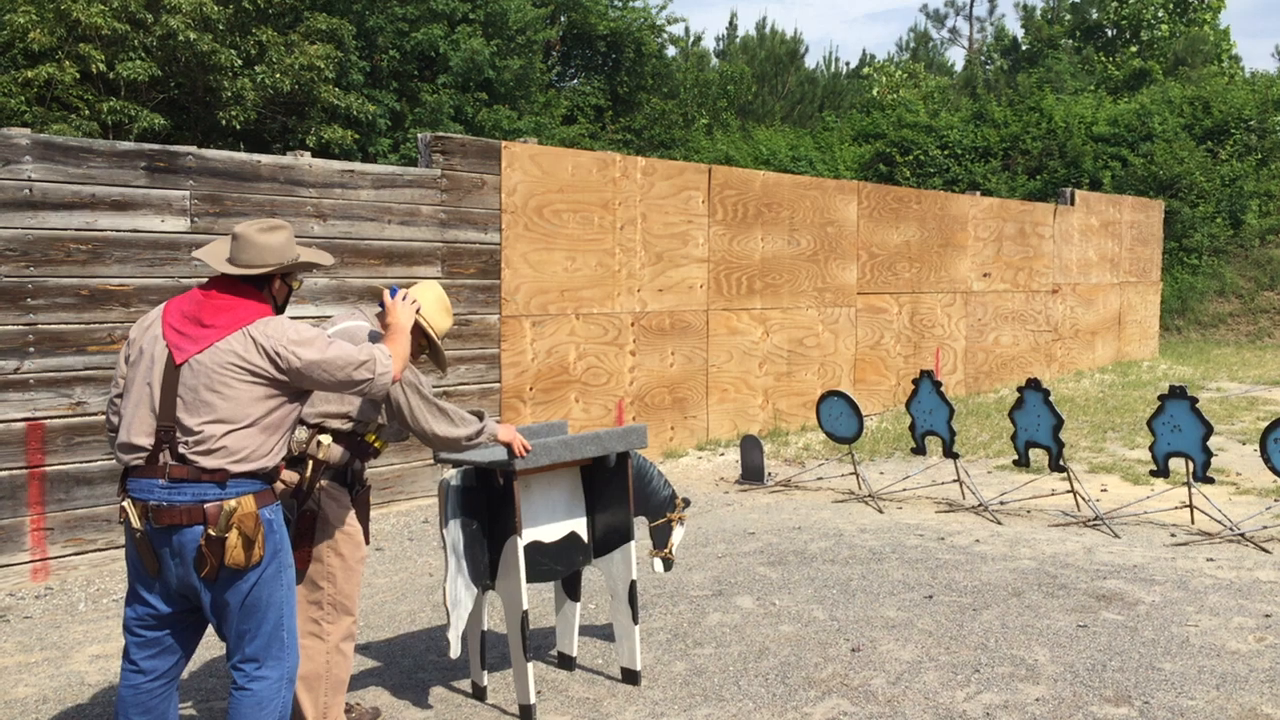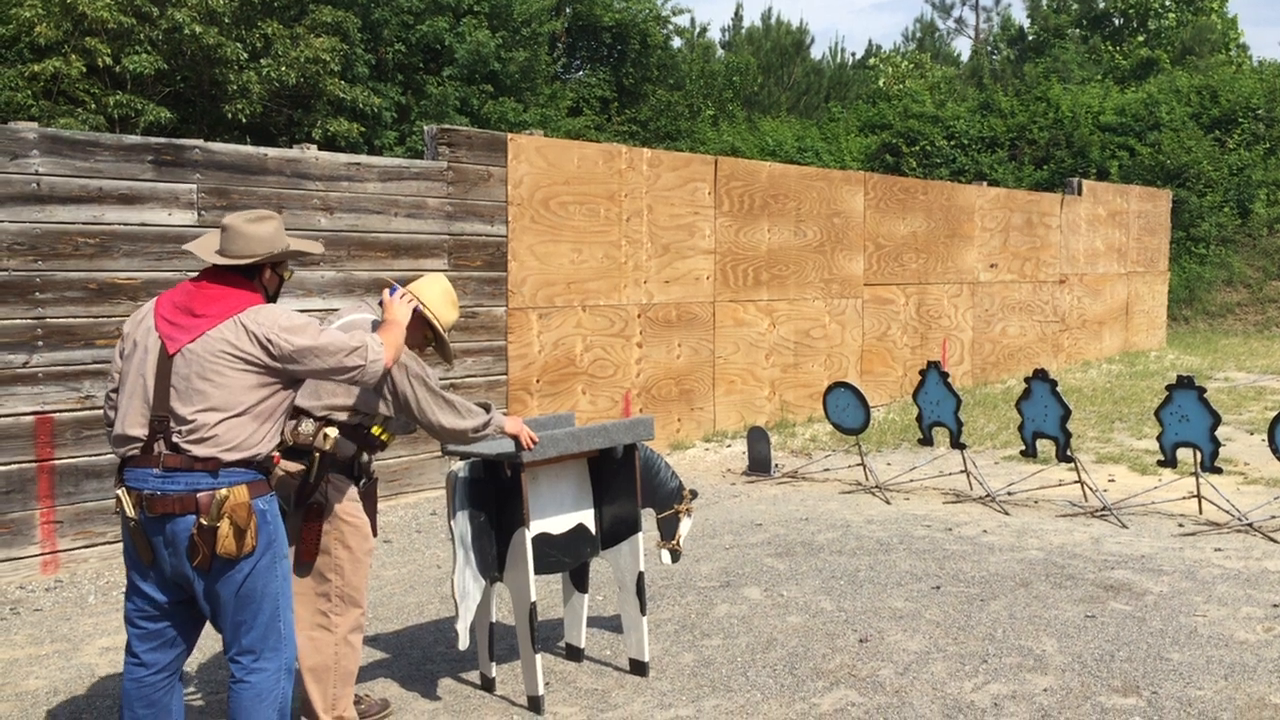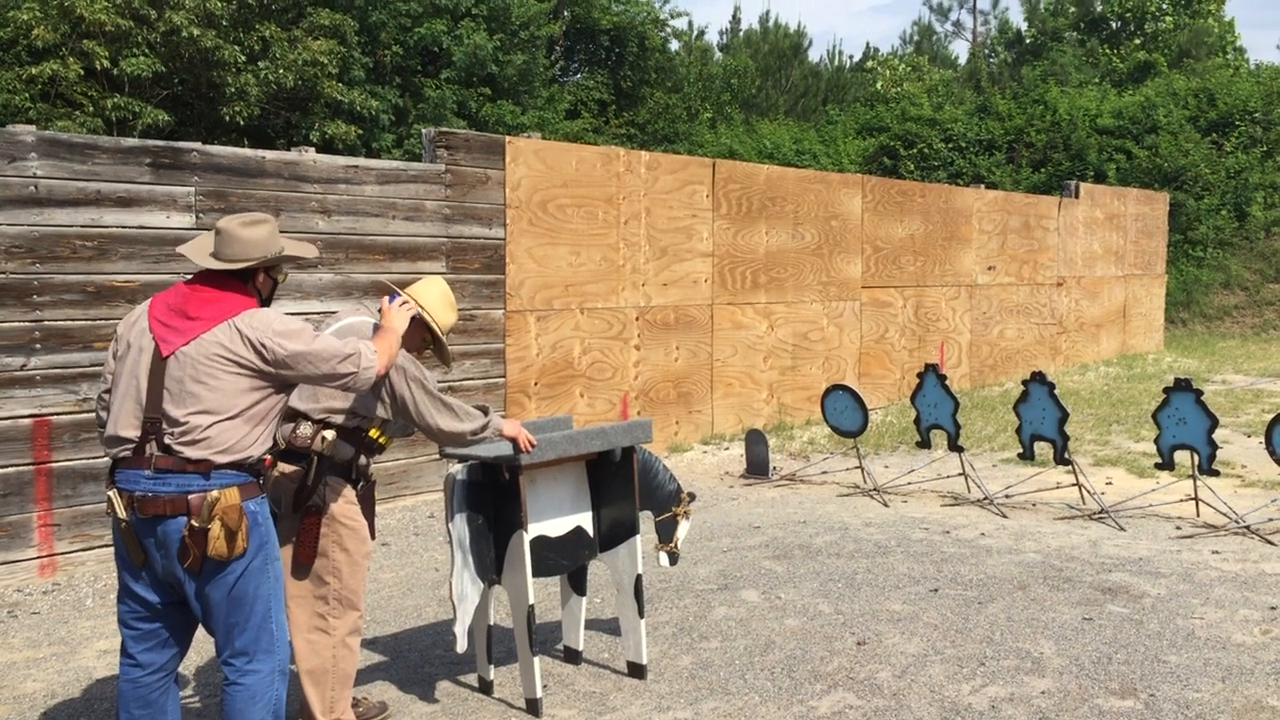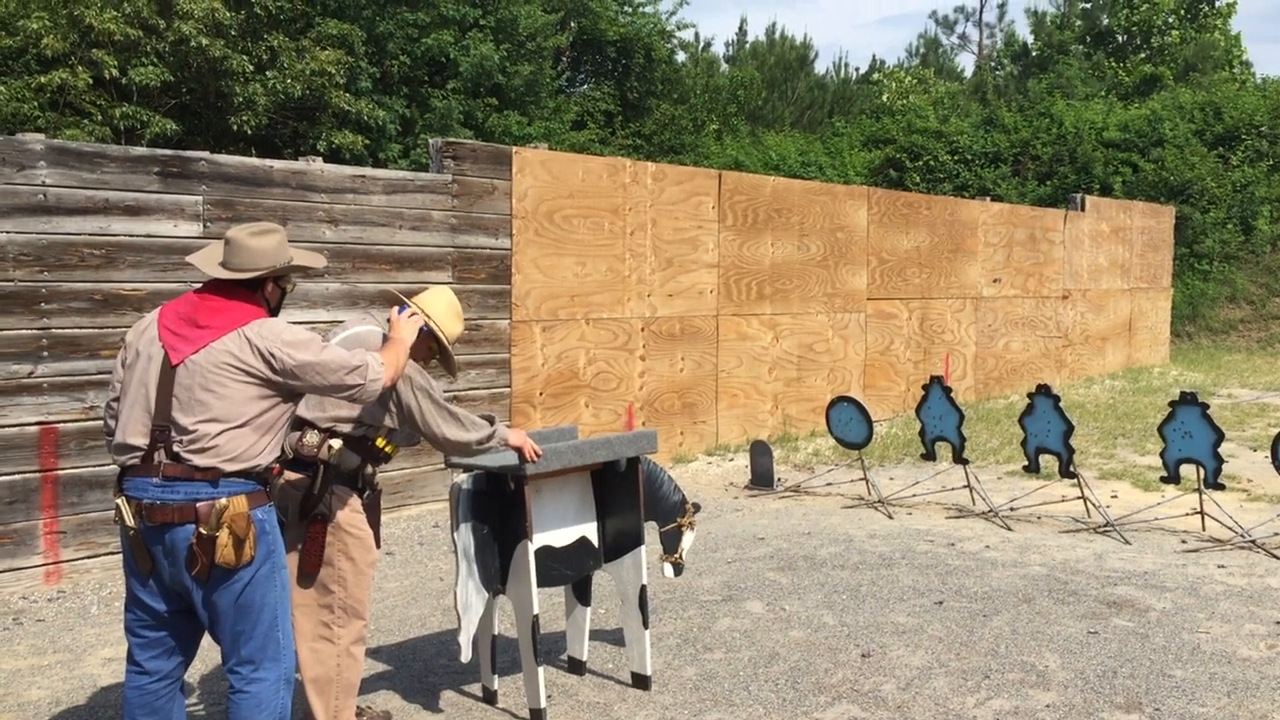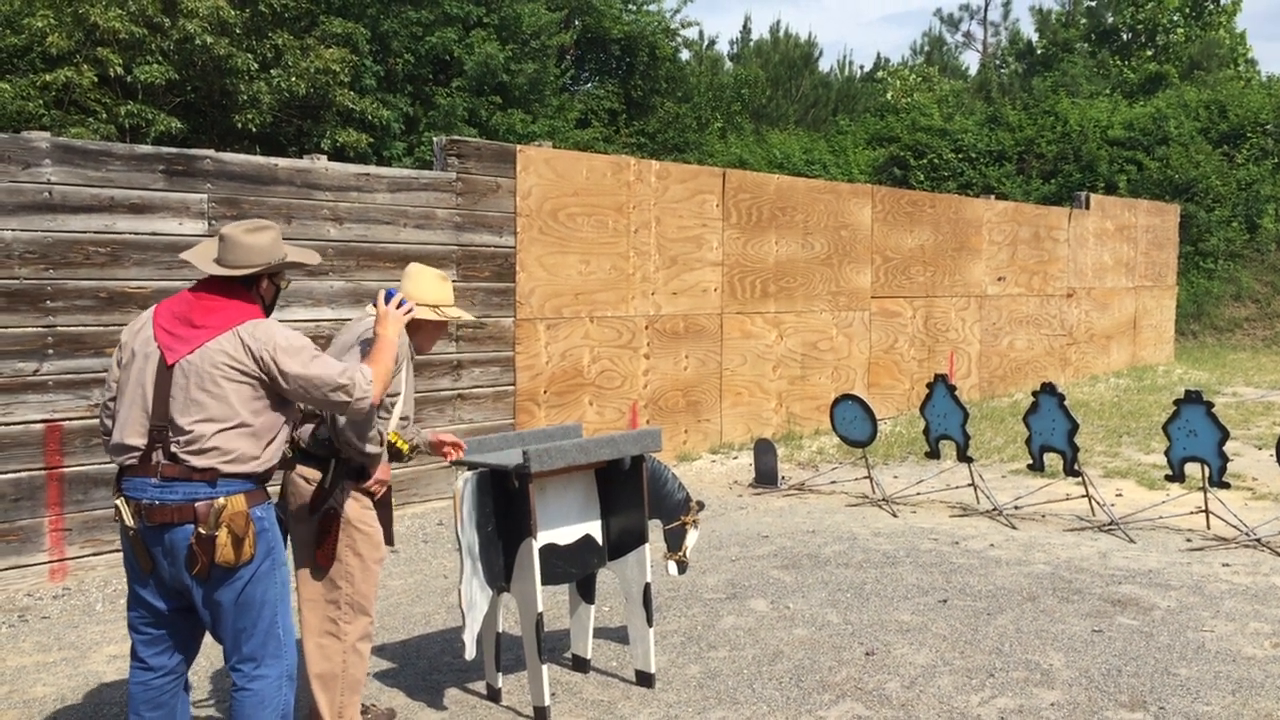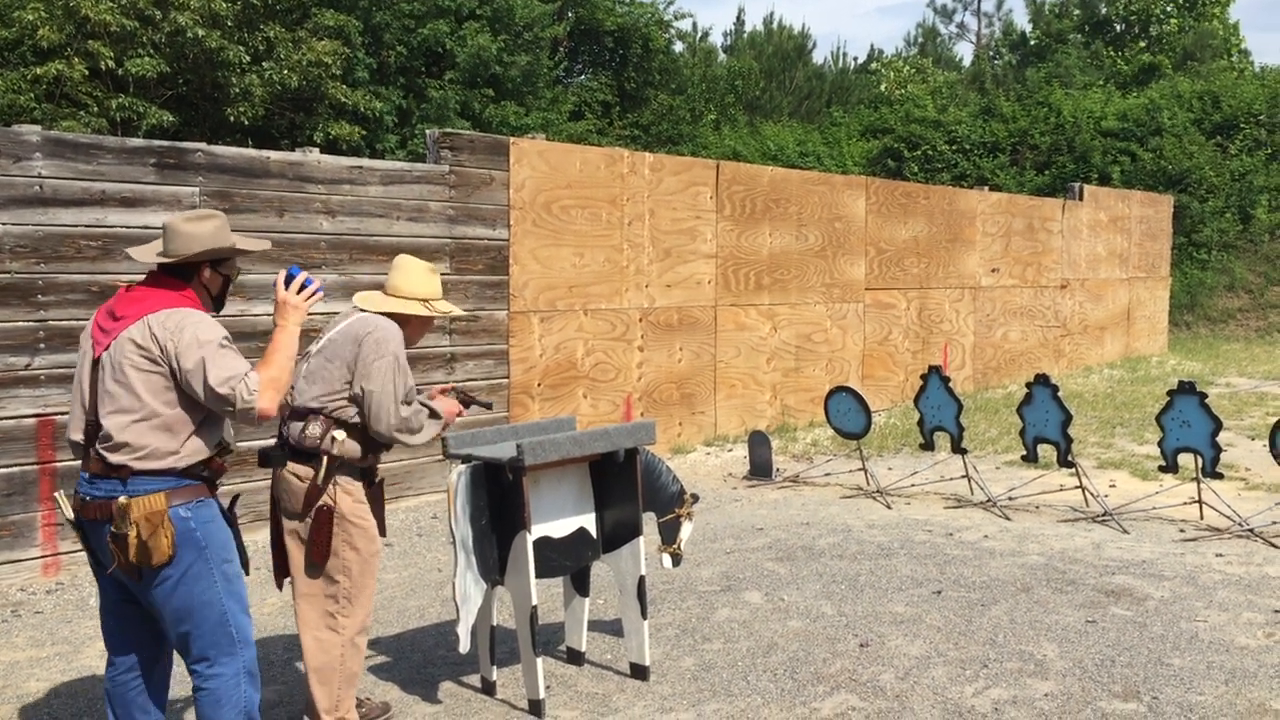
dt=0.7s
person 1, frame 1
left shoulder: (153, 323)
right shoulder: (276, 339)
left elbow: (115, 418)
right elbow: (383, 372)
right wrist: (398, 326)
left hip: (147, 512)
right hip: (228, 516)
left knee: (148, 661)
right knee: (263, 664)
person 1, frame 2
left shoulder: (146, 316)
right shoulder: (267, 326)
left elbow: (113, 410)
right elbow: (374, 359)
right wrist: (395, 320)
left hip: (144, 504)
right hip: (223, 504)
left knee: (151, 653)
right knee: (262, 657)
person 1, frame 3
left shoulder: (140, 317)
right shoulder: (261, 330)
left elbow: (105, 411)
right elbow: (367, 366)
right wrist: (392, 328)
left hip: (135, 503)
right hip: (214, 507)
left knee: (146, 656)
right knee: (255, 658)
person 1, frame 4
left shoulder: (149, 326)
right shoulder: (267, 340)
left elbow: (113, 419)
right elbow: (372, 377)
right wrist: (399, 339)
left hip: (142, 511)
right hip: (221, 514)
left knee: (153, 662)
right knee: (261, 667)
person 1, frame 5
left shoulder: (145, 325)
right shoulder: (262, 339)
left elbow: (110, 418)
right elbow: (362, 392)
right wrist: (387, 333)
left hip: (143, 509)
right hip: (221, 515)
left knee: (156, 658)
right knee: (264, 664)
person 1, frame 6
left shoulder: (114, 316)
right shoulder: (181, 324)
left elbow: (103, 414)
right elbow: (260, 400)
right wrist: (288, 324)
left hip: (106, 505)
right hip: (164, 510)
left knee: (132, 657)
right knee: (226, 660)
person 2, frame 1
left shoulder: (351, 328)
right shoulder: (376, 348)
left elbow: (411, 414)
right elbow: (432, 420)
right wrist: (494, 430)
left hip: (304, 475)
right hip: (317, 482)
left knee: (315, 605)
right knee: (329, 610)
person 2, frame 2
left shoulder: (357, 320)
left elbow: (405, 406)
right elbow: (439, 413)
right wrist: (499, 422)
left hip: (308, 468)
right hip: (323, 474)
left knee: (323, 598)
right knee: (337, 603)
person 2, frame 3
left shoulder: (354, 323)
right elbow: (439, 417)
right wrist: (498, 425)
left hip: (301, 471)
right hip: (321, 478)
left knee: (318, 601)
right knee: (336, 606)
person 2, frame 4
left shoulder: (362, 332)
left elbow: (414, 418)
right elbow: (442, 423)
right wrist: (504, 435)
left hip: (310, 480)
right hip: (328, 488)
left knee: (325, 610)
right knee: (340, 614)
person 2, frame 5
left shoulder: (380, 330)
left wrist: (423, 441)
right wrist: (375, 460)
left hip: (326, 480)
right hip: (336, 485)
left knee: (333, 607)
right knee: (345, 610)
person 2, frame 6
left shoulder: (360, 325)
right shoulder: (382, 336)
right elbow: (390, 422)
left wrist: (423, 402)
right wrist: (436, 413)
left hip: (303, 471)
right hip: (328, 480)
left knee: (323, 600)
right knee: (342, 604)
